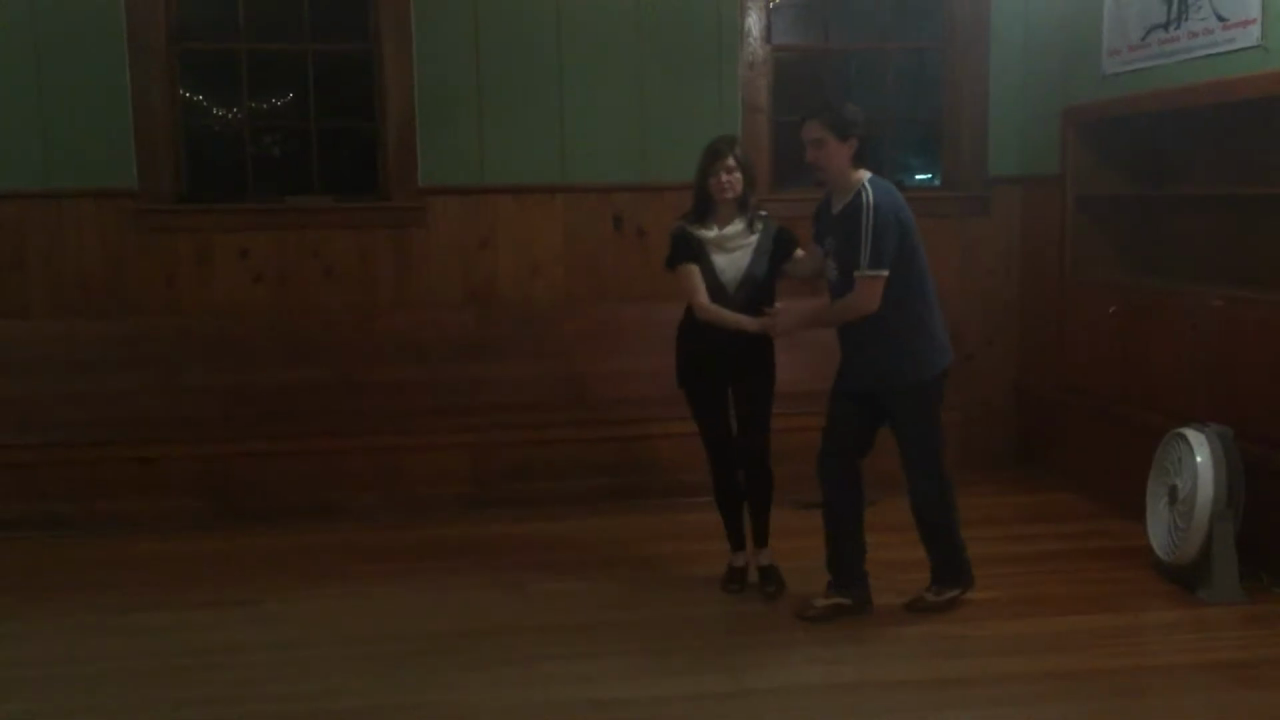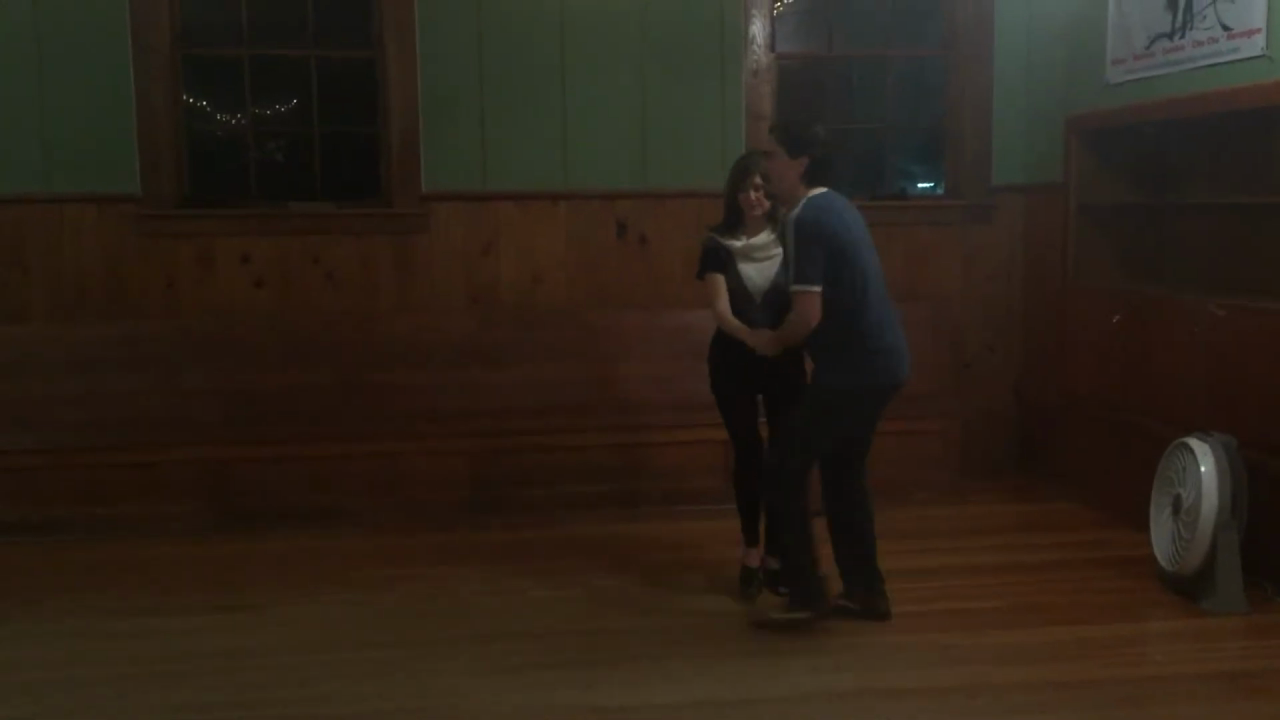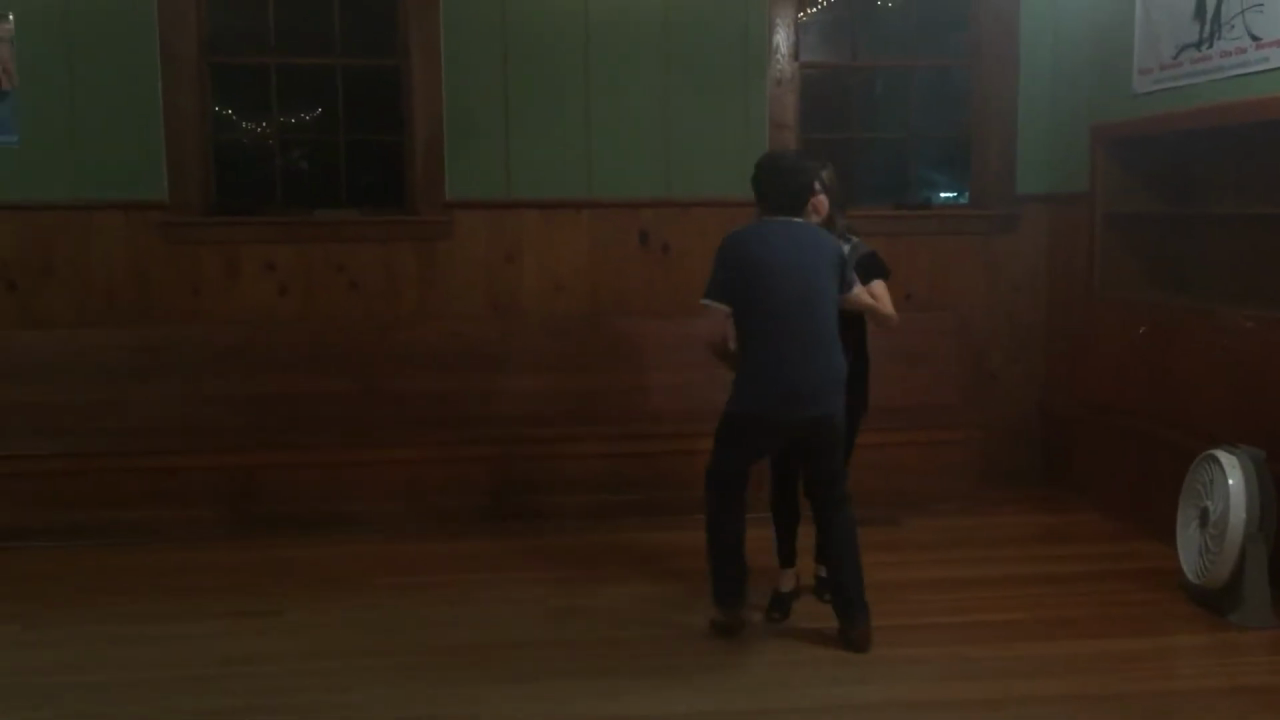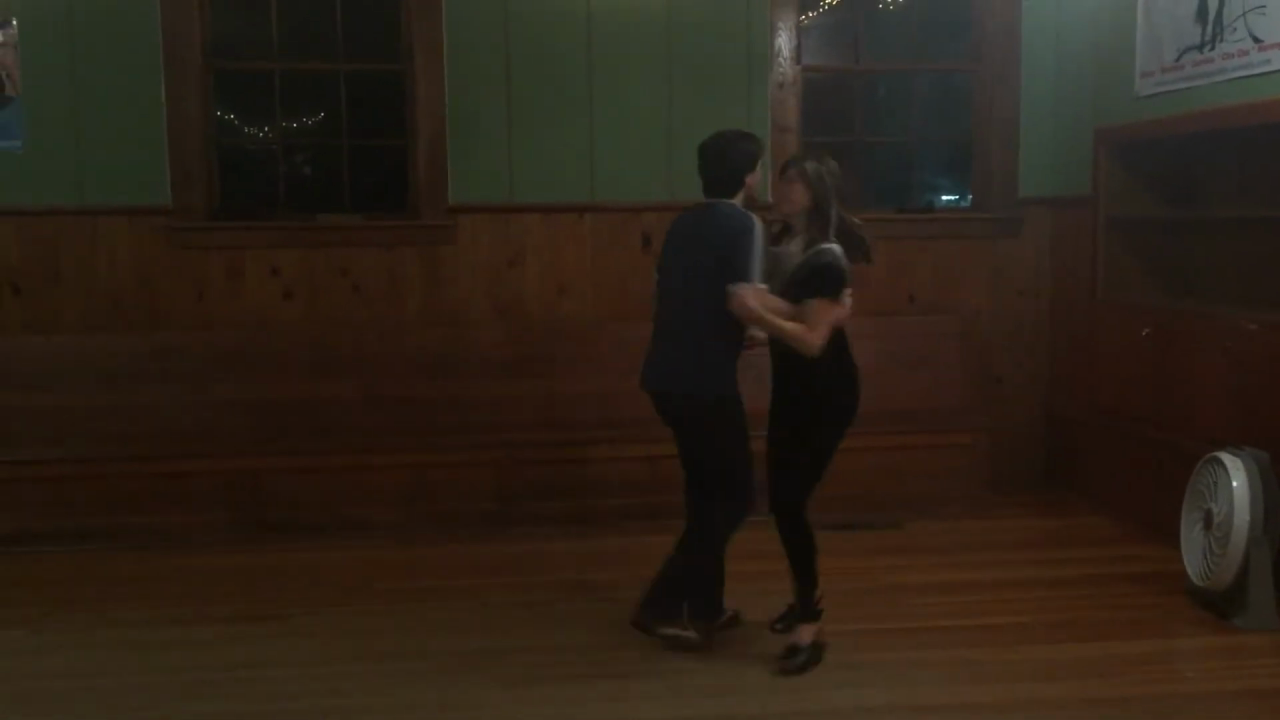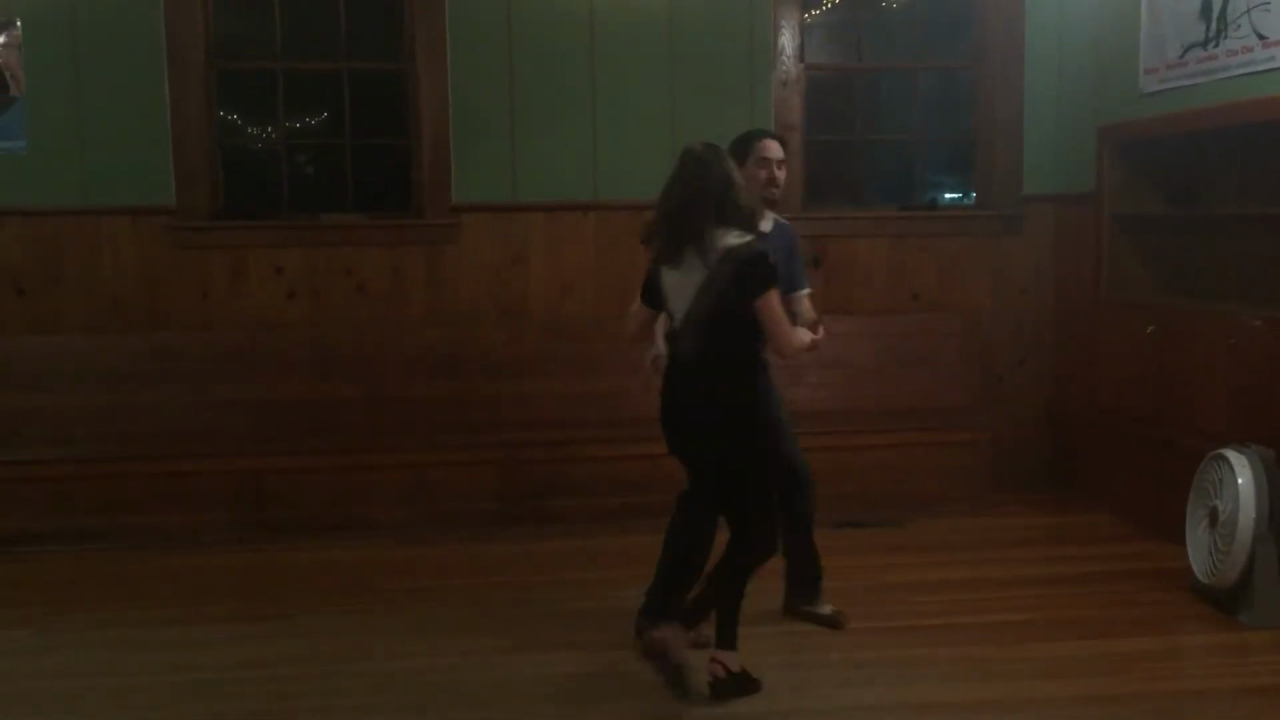
dt=0.5s
person 1, frame 1
left shoulder: (875, 203)
right shoulder: (830, 207)
left elbow: (865, 299)
left wrist: (801, 318)
left hip: (910, 363)
right hip: (862, 363)
left knee: (923, 473)
right knee: (835, 463)
left ankle: (953, 576)
right ankle: (848, 585)
person 1, frame 2
left shoulder: (803, 220)
right shoulder: (837, 208)
left elbow: (809, 314)
left wrist: (773, 341)
left hip: (852, 371)
right hip: (882, 364)
left knee: (785, 469)
right knee: (843, 474)
left ankle: (807, 596)
right ankle: (866, 591)
person 1, frame 3
left shoulder: (738, 244)
right shoulder: (828, 245)
left elbow: (719, 336)
right elbow: (854, 298)
left hip: (760, 399)
right hip: (824, 398)
left knee: (723, 486)
right knee: (832, 502)
left ankle: (729, 605)
right ankle: (854, 619)
person 1, frame 4
left shoulder: (686, 222)
right shoulder: (742, 226)
left hip: (665, 375)
right hip: (698, 382)
left knee: (707, 490)
right knee: (732, 492)
left ankle: (704, 608)
right ankle: (662, 610)
person 1, frame 5
left shoulder: (785, 236)
left elbow: (799, 303)
left wrist: (810, 323)
right wrist: (660, 340)
left knee: (796, 479)
left ankle: (803, 593)
right ankle: (658, 610)
person 2, frame 1
left shoulder: (769, 232)
right shoulder: (687, 236)
left elbow: (812, 270)
right elbow: (701, 305)
right wrist: (753, 322)
left hip: (753, 356)
right hip: (702, 357)
left knee: (755, 451)
right knee: (721, 455)
left ankle: (762, 552)
right ankle: (737, 552)
person 2, frame 2
right shoulder: (718, 246)
right elbow: (721, 311)
right wrist: (754, 337)
left hip: (785, 364)
right hip: (733, 364)
right knee: (749, 453)
left ankle: (773, 555)
right ankle: (751, 551)
person 2, frame 3
left shoulder: (858, 255)
left elbow: (889, 317)
left hip: (844, 378)
right knee: (785, 471)
left ankle: (824, 565)
right ankle: (786, 577)
person 2, frame 4
left shoulder: (823, 261)
right shoulder: (790, 249)
left elbow: (812, 341)
left wrist: (759, 311)
right wrist: (765, 319)
left hip: (825, 394)
right hip: (794, 391)
left knee: (788, 499)
right knee: (785, 492)
left ankle: (809, 629)
right ankle: (806, 598)
person 2, frame 5
left shoulder: (668, 258)
right shoulder: (750, 256)
left elbow: (638, 326)
right elbow: (785, 343)
right wrist: (805, 333)
left hip: (684, 410)
right hip: (738, 410)
left knee: (743, 526)
right knee: (760, 531)
left ankle: (727, 658)
right ankle: (674, 629)
